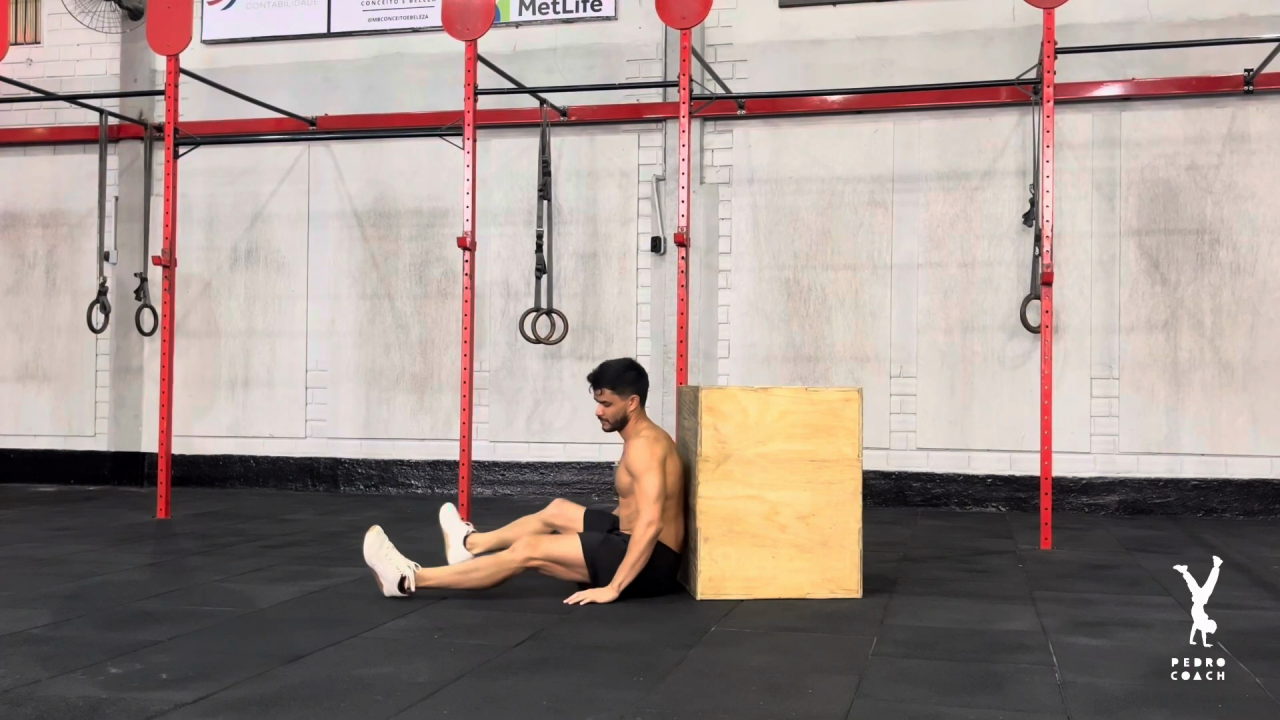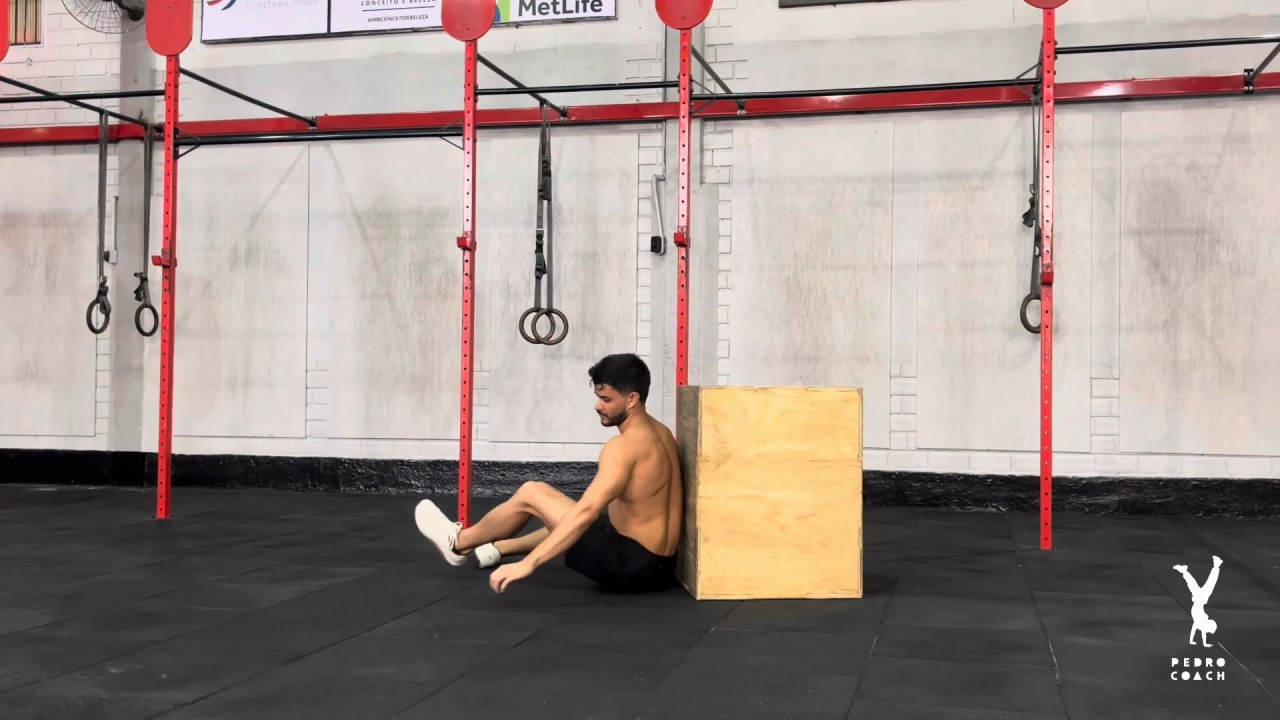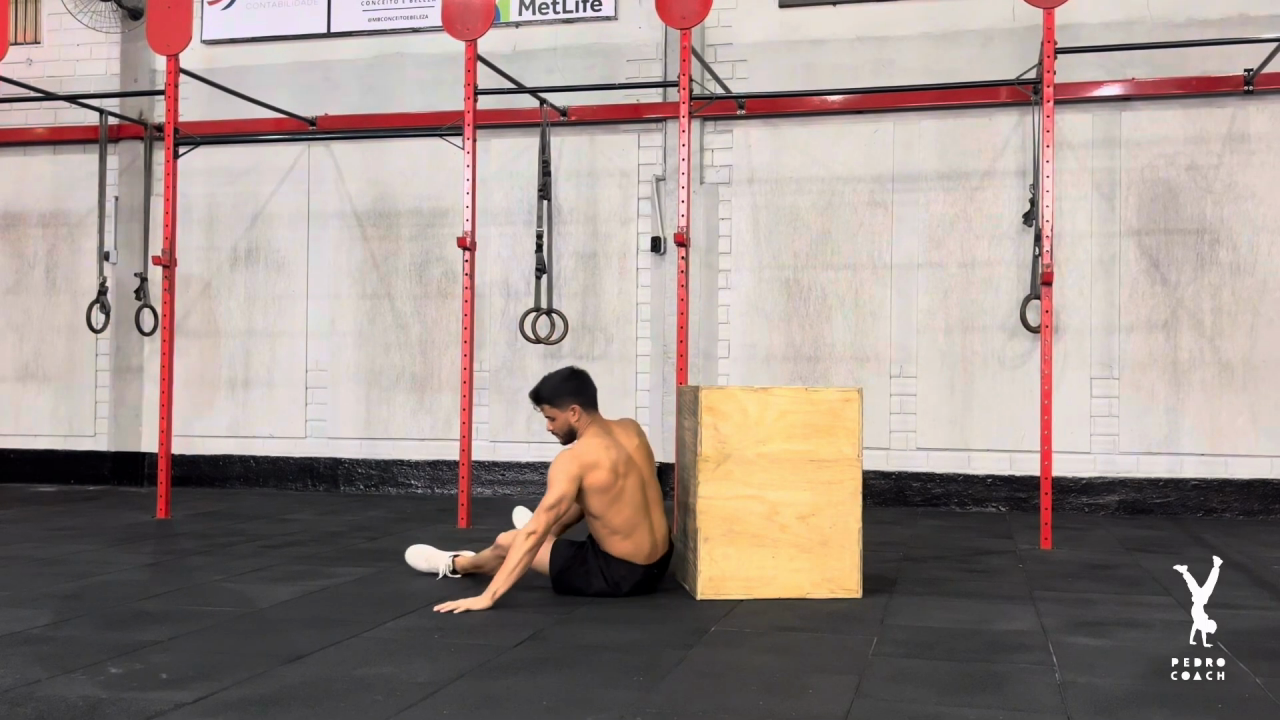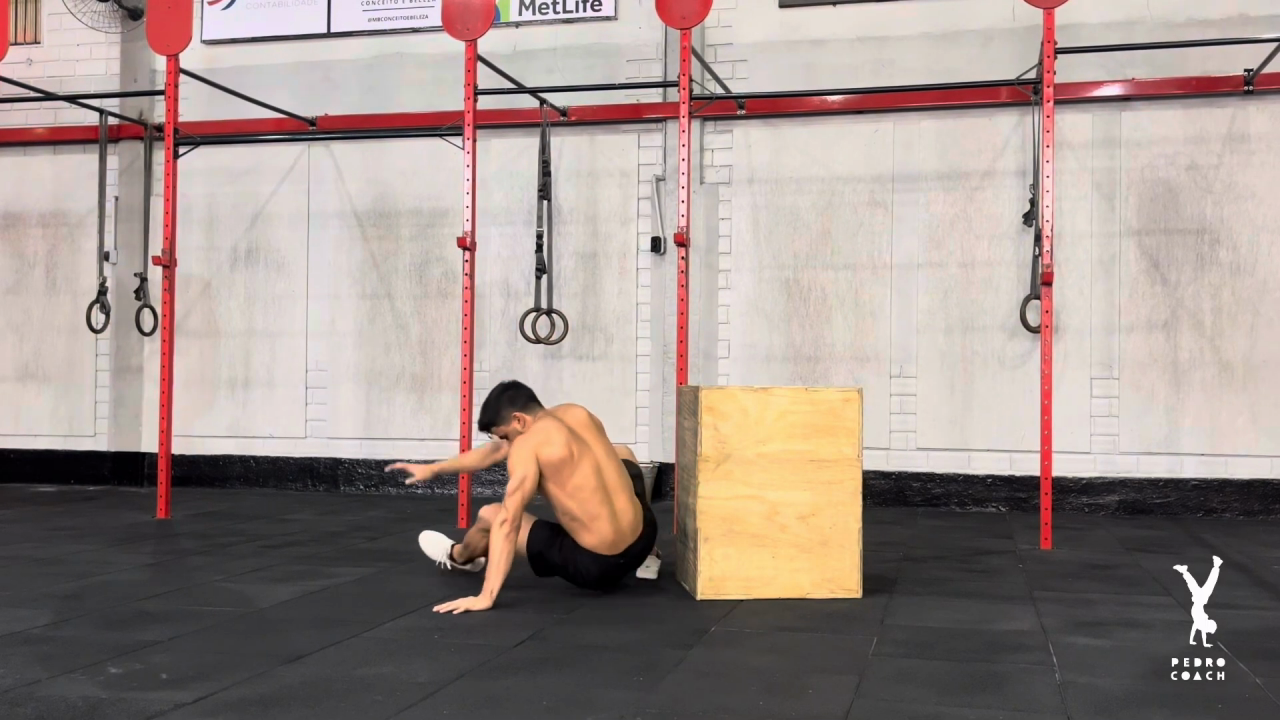
dt=0.4s
person 1, frame 1
left shoulder: (644, 446)
right shoulder: (648, 439)
left elbow: (651, 524)
left wrist: (614, 588)
left hip: (650, 564)
right hip: (653, 559)
left knee: (527, 553)
right knee: (558, 511)
left ankle: (408, 580)
right ankle: (470, 544)
person 1, frame 2
left shoulder: (627, 446)
right shoulder: (660, 434)
left elbow: (586, 512)
left wrist: (529, 563)
left hip: (630, 565)
right hip: (660, 568)
left knee: (531, 494)
right knee: (575, 526)
left ankle: (458, 542)
right ankle: (497, 546)
person 1, frame 3
left shoulder: (575, 460)
right shoulder: (631, 430)
left elbow: (534, 534)
left wrist: (489, 596)
left hip: (622, 575)
right hip: (659, 561)
left knee: (506, 543)
left ankle: (456, 564)
person 1, frame 4
left shoulder: (529, 446)
right shoulder: (575, 414)
left elbow: (508, 523)
right elbow: (498, 452)
left wrist: (485, 598)
right wrist: (434, 469)
left hip: (598, 564)
right hip: (644, 532)
left knee: (488, 516)
right knee: (621, 453)
left ankle: (457, 557)
right ankle: (644, 557)
